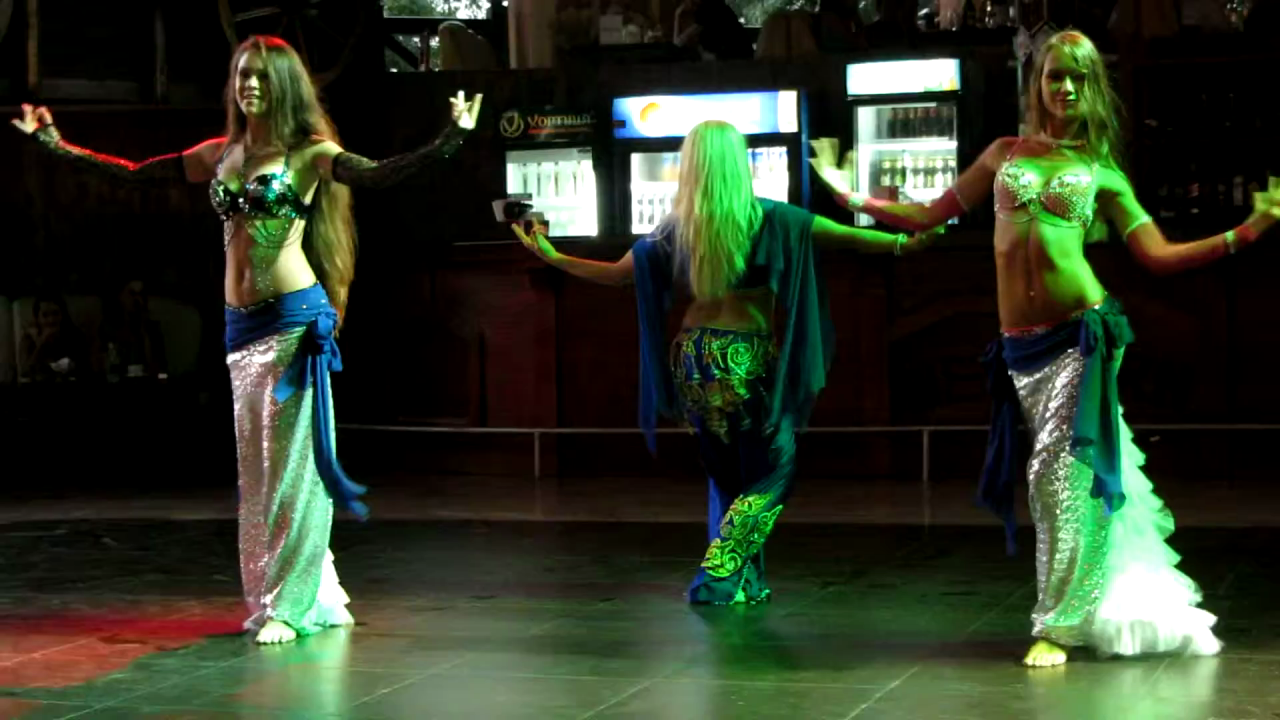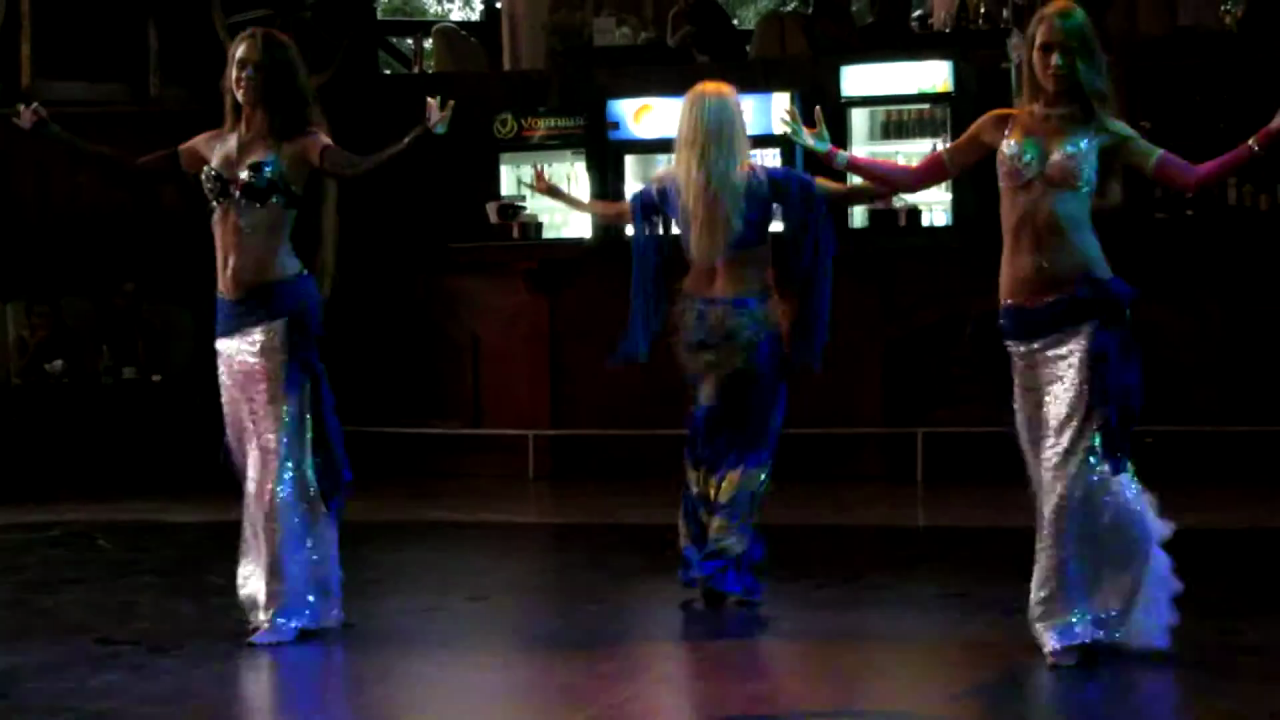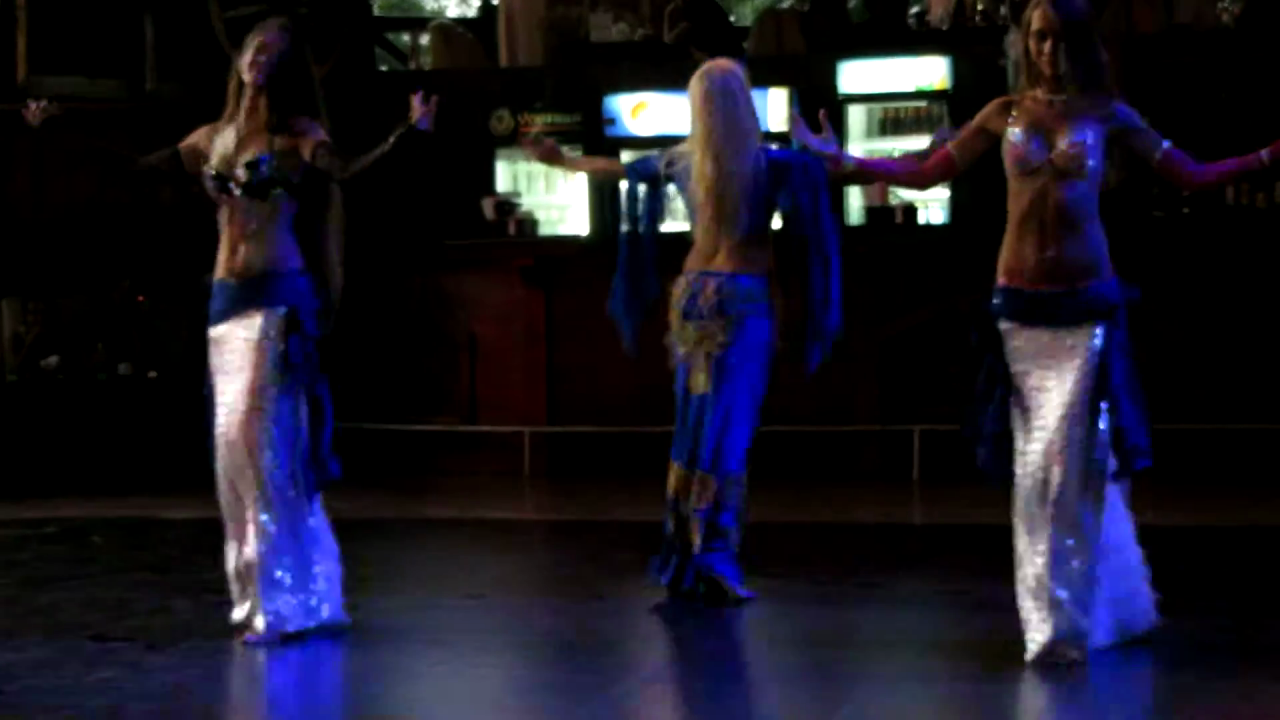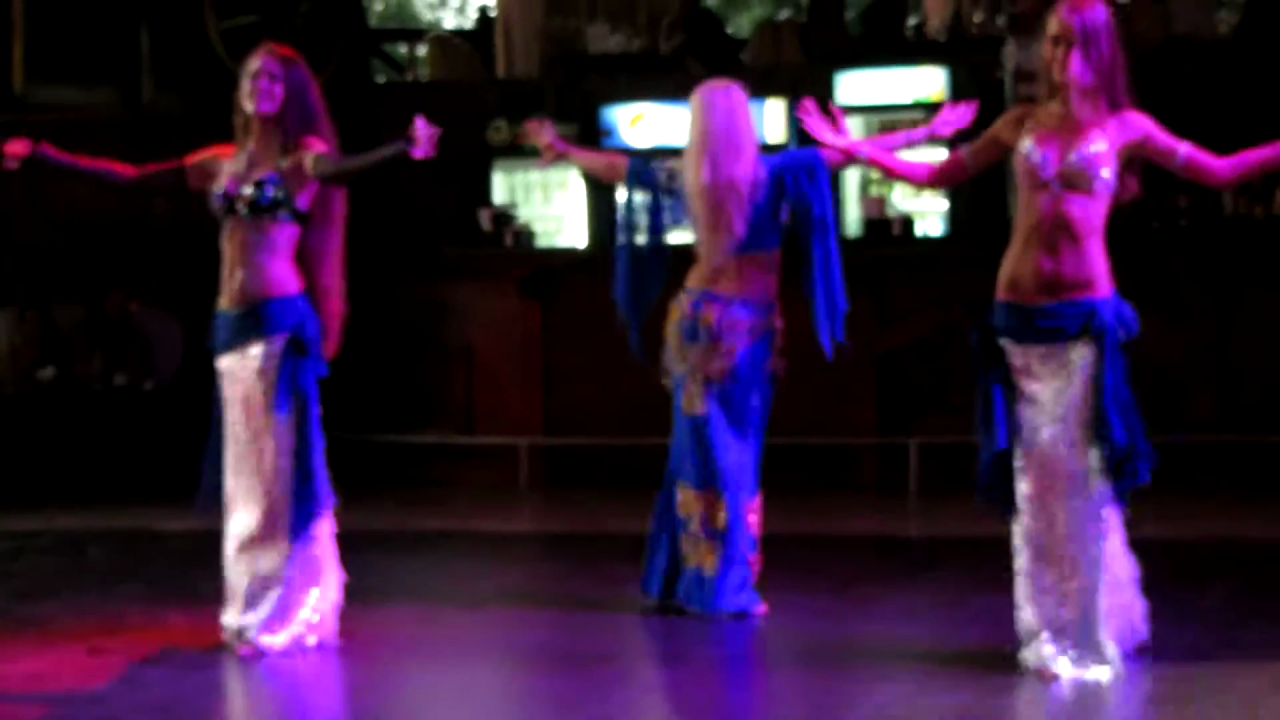
dt=0.4s
person 1, frame 1
left shoulder: (1101, 168)
right shoulder: (1005, 153)
left elbow: (1158, 255)
right elbow: (927, 217)
right wrist: (851, 195)
left hip: (1083, 335)
right hip: (1021, 348)
left knee: (1064, 475)
right knee: (1056, 480)
left ankle: (1064, 626)
right ankle: (1109, 617)
person 1, frame 2
left shoulder: (1103, 130)
right shoulder: (1001, 124)
left elbow: (1189, 177)
right elbow: (918, 175)
right wrist: (837, 156)
left hip: (1086, 309)
right hip: (1023, 317)
left knee: (1073, 458)
right knee: (1050, 462)
left ankle: (1067, 617)
right ankle: (1096, 602)
person 1, frame 3
left shoulder: (1108, 116)
right shoulder: (1004, 112)
left elbow: (1191, 174)
right elbow: (925, 174)
right wrist: (843, 161)
left hip: (1086, 302)
right hip: (1019, 303)
left knee: (1071, 453)
right knee: (1034, 457)
left ankle: (1067, 618)
right ankle: (1056, 609)
person 1, frame 4
left shoulder: (1124, 127)
right shoulder: (1020, 125)
left elbow: (1217, 172)
right elbow: (933, 175)
right wrist: (853, 147)
left hip: (1087, 315)
right hip: (1018, 315)
left knee: (1080, 471)
right knee: (1036, 475)
left ankle: (1085, 633)
right ankle: (1046, 631)
person 2, frame 1
left shoulder: (310, 153)
right shoulder: (218, 153)
left elbow: (382, 174)
right elbow: (136, 172)
left wrist: (450, 138)
right wrist: (54, 141)
left hip: (296, 318)
right hip: (241, 324)
left knee: (289, 462)
right knee: (259, 465)
left ankle: (289, 604)
right ankle: (289, 597)
person 2, frame 2
left shoulder: (300, 143)
right shoulder: (213, 144)
left elbow: (359, 167)
right elbow: (130, 167)
left wrist: (423, 136)
right wrist: (50, 133)
left hip: (280, 306)
right hip: (232, 311)
left knee: (277, 450)
right knee: (254, 451)
left ankle: (290, 603)
right ankle: (278, 592)
person 2, frame 3
left shoulder: (297, 136)
right shoulder: (214, 137)
left elbow: (344, 171)
right elbow: (134, 167)
left wrist: (407, 132)
left hip: (279, 298)
right hip: (228, 301)
left knee: (263, 441)
right knee: (235, 446)
left ankle: (285, 600)
right ankle: (259, 595)
person 2, frame 4
left shoulder: (304, 154)
right shoulder: (222, 161)
left elbow: (340, 165)
right elbow: (136, 175)
left wrist: (404, 150)
left hip: (280, 321)
right hip: (233, 325)
left knee: (275, 469)
right knee: (250, 468)
left ankle: (286, 615)
right ankle: (262, 610)
person 3, frame 1
left shoulder: (673, 227)
right shoulder: (762, 216)
left elbow: (617, 274)
right elbow: (843, 235)
left wrist: (554, 257)
right wrist: (906, 241)
left hip: (695, 357)
right hip: (749, 357)
left knee: (726, 475)
right knee: (770, 471)
left ankle: (739, 574)
right ankle: (723, 577)
person 3, frame 2
left shoulder: (671, 183)
right shoulder: (761, 179)
left elbow: (620, 211)
right elbow: (842, 194)
left wrist: (565, 197)
left hip: (696, 316)
right hip: (749, 317)
left knee: (709, 438)
right knee: (751, 441)
left ankle: (706, 562)
right ankle: (722, 568)
person 3, frame 3
left shoulder: (682, 160)
right shoulder: (766, 161)
left elbow: (614, 169)
right elbow: (816, 173)
left wrist: (554, 155)
left hip: (697, 296)
right hip: (746, 297)
left knee: (697, 428)
right knee: (730, 431)
left ankle: (686, 563)
right ankle: (712, 563)
person 3, frame 4
left shoulder: (685, 178)
right shoulder: (770, 173)
left elbow: (613, 167)
left wrist: (560, 148)
right wrist: (933, 129)
left hip: (693, 316)
right hip: (746, 325)
left knee: (694, 447)
right knee: (737, 455)
left ankle: (681, 579)
right ankle: (730, 588)
